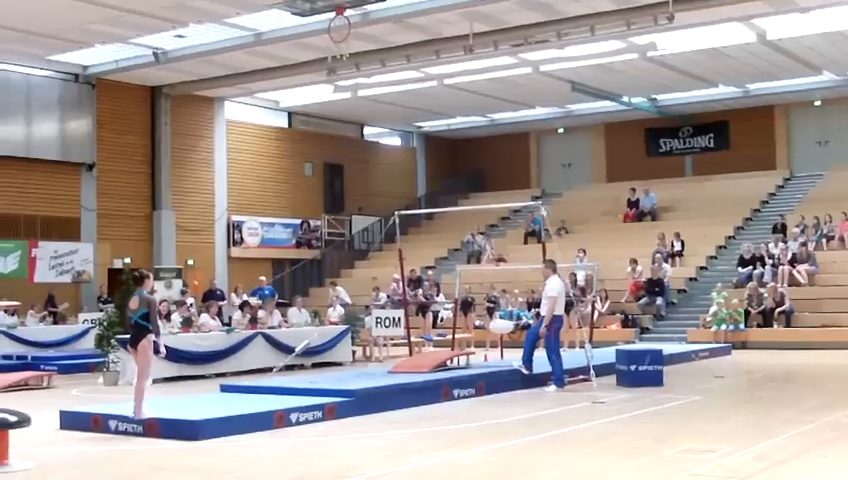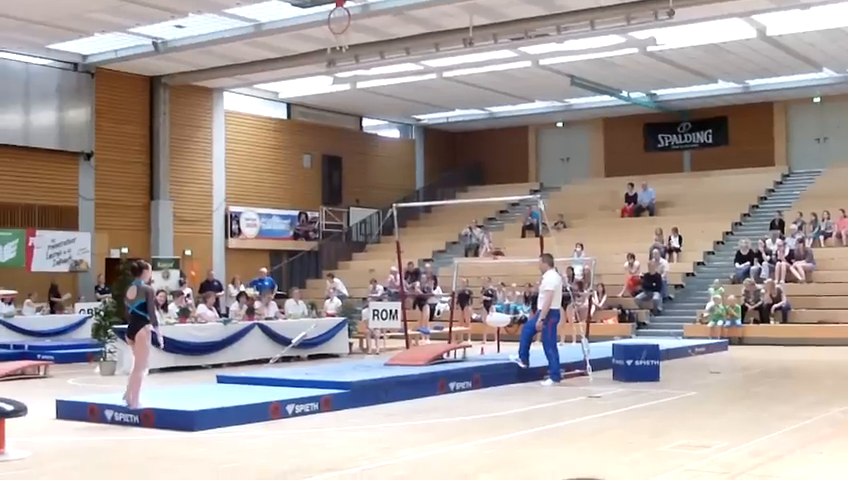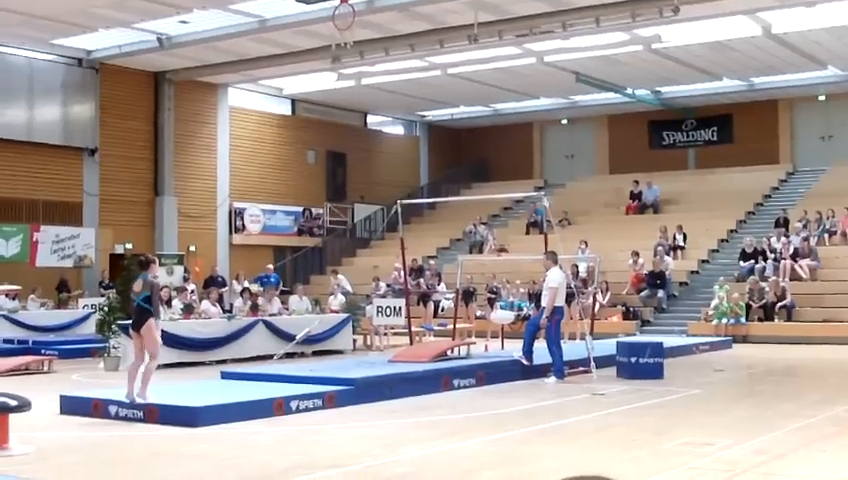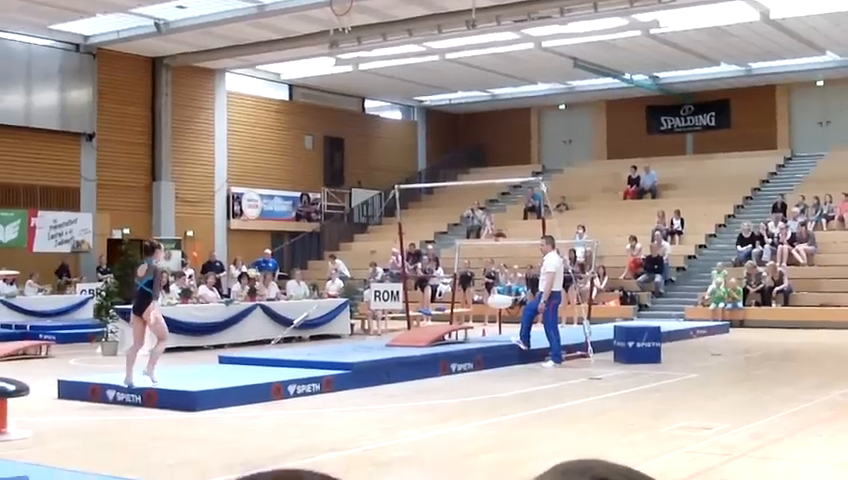
dt=0.2s
person 1, frame 1
left shoulder: (131, 300)
right shoulder: (150, 299)
left elbow: (130, 323)
right elbow: (153, 323)
right wrist: (160, 343)
left hip: (133, 339)
right hip: (144, 339)
left knee: (142, 376)
right knee: (142, 378)
left ankle: (137, 409)
right ankle: (139, 413)
person 1, frame 2
left shoulder: (129, 290)
right shoulder: (147, 289)
left elbow: (128, 314)
right elbow: (151, 313)
right wrist: (158, 333)
left hip: (130, 330)
right hip: (142, 330)
left knee: (139, 366)
right knee: (139, 368)
left ankle: (129, 396)
right ankle: (134, 403)
person 1, frame 3
left shoulder: (136, 283)
right shoulder: (153, 283)
left elbow: (135, 307)
right elbow: (155, 306)
right wrist: (157, 327)
left hip: (135, 323)
right hip: (146, 322)
left knee: (138, 360)
right knee: (154, 358)
left ankle: (130, 393)
right ankle: (142, 391)
person 1, frame 4
left shoulder: (140, 268)
right shoulder: (156, 268)
right elbow: (155, 290)
right wrist: (154, 310)
left hip: (137, 307)
right hip: (148, 307)
left knee: (137, 344)
right knee: (163, 338)
left ankle: (129, 377)
right ankle: (150, 369)
person 2, frame 1
left shoulder: (553, 284)
right shoulder: (555, 282)
left elbow: (551, 308)
left wrist: (544, 326)
left hip: (552, 320)
right hip: (548, 318)
left knee: (552, 352)
right knee: (531, 335)
left ankle: (558, 383)
right ankle: (526, 365)
person 2, frame 2
left shoulder: (550, 278)
right shoulder: (553, 276)
left elbow: (548, 302)
left wrist: (540, 319)
right wrist: (540, 317)
left hip: (549, 314)
right hip: (546, 312)
left knee: (549, 346)
right knee: (527, 329)
left ankle: (555, 377)
right ankle: (523, 359)
person 2, frame 3
left shoulder: (554, 275)
right shoulder: (557, 274)
left elbow: (552, 299)
left wrist: (545, 316)
right wrist: (543, 314)
left hip: (553, 311)
right hip: (548, 309)
left knee: (553, 343)
right knee: (530, 325)
left ankle: (558, 374)
right ankle: (526, 356)
person 2, frame 4
left shoulder: (551, 260)
right shoulder: (553, 258)
left elbow: (549, 283)
left wrist: (543, 301)
right wrist: (542, 299)
left hip: (550, 296)
right hip: (545, 294)
left knee: (550, 328)
right knee: (528, 310)
left ankle: (556, 358)
right ankle: (524, 340)
